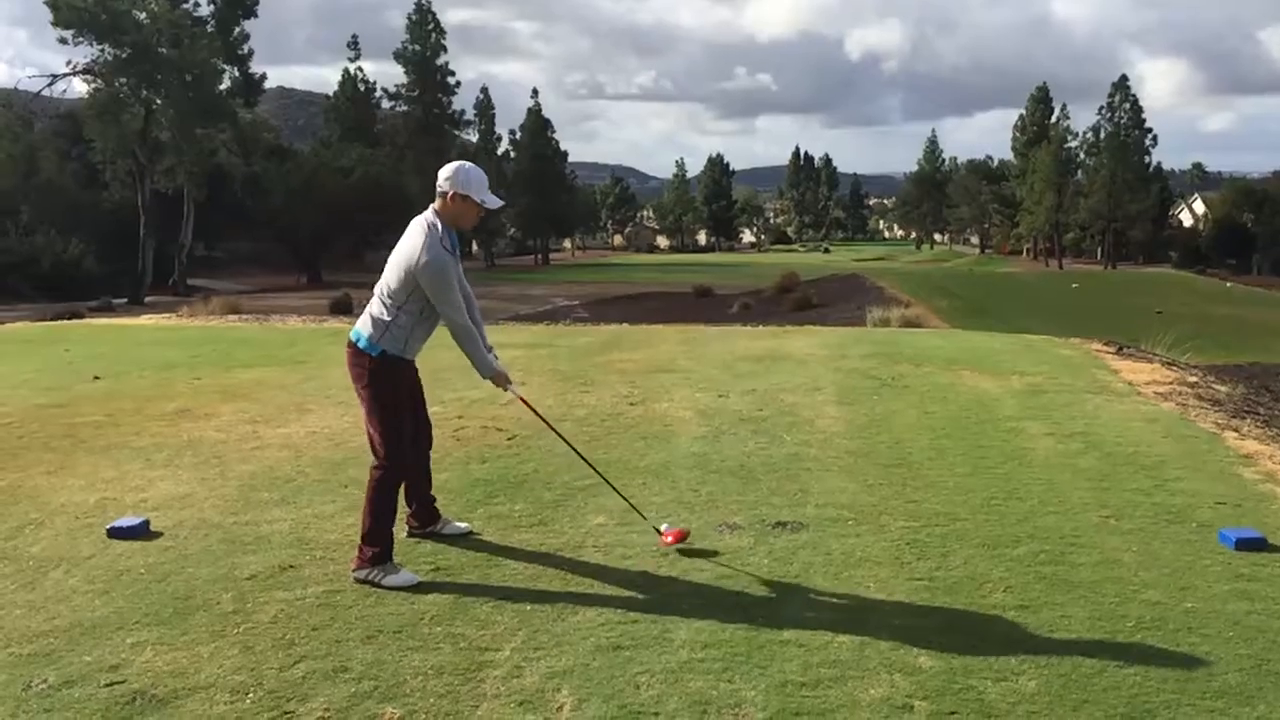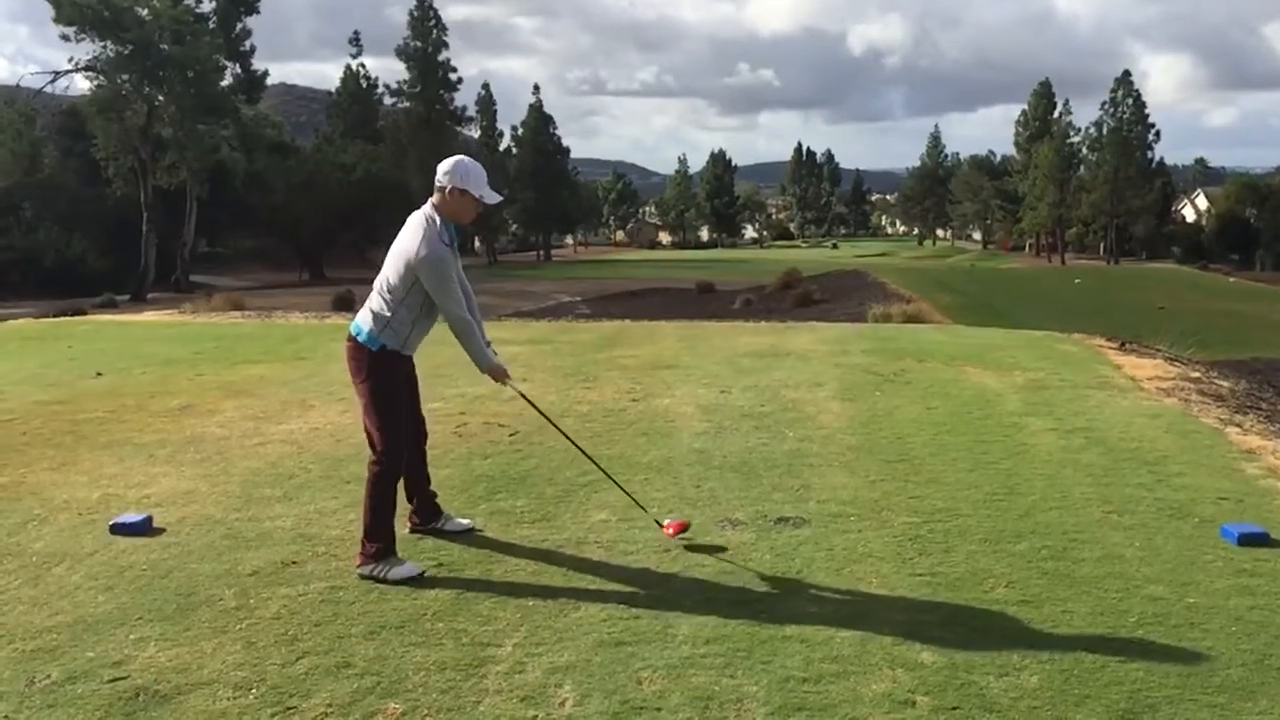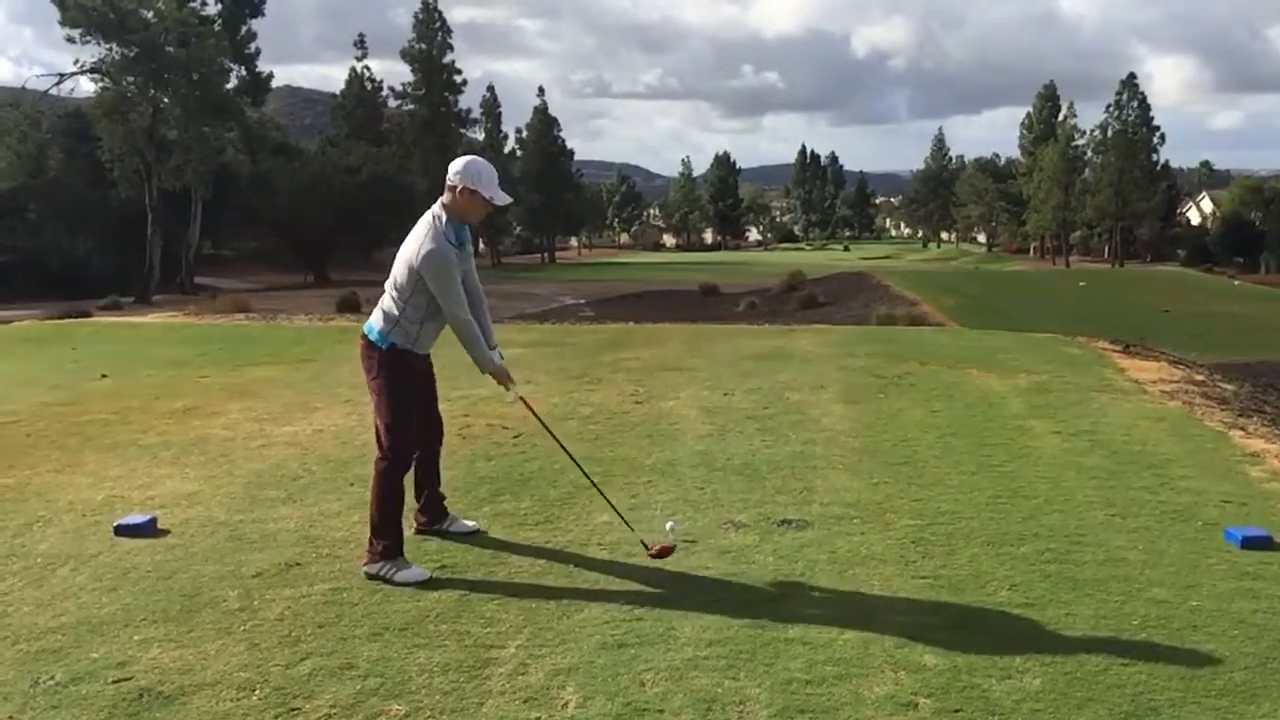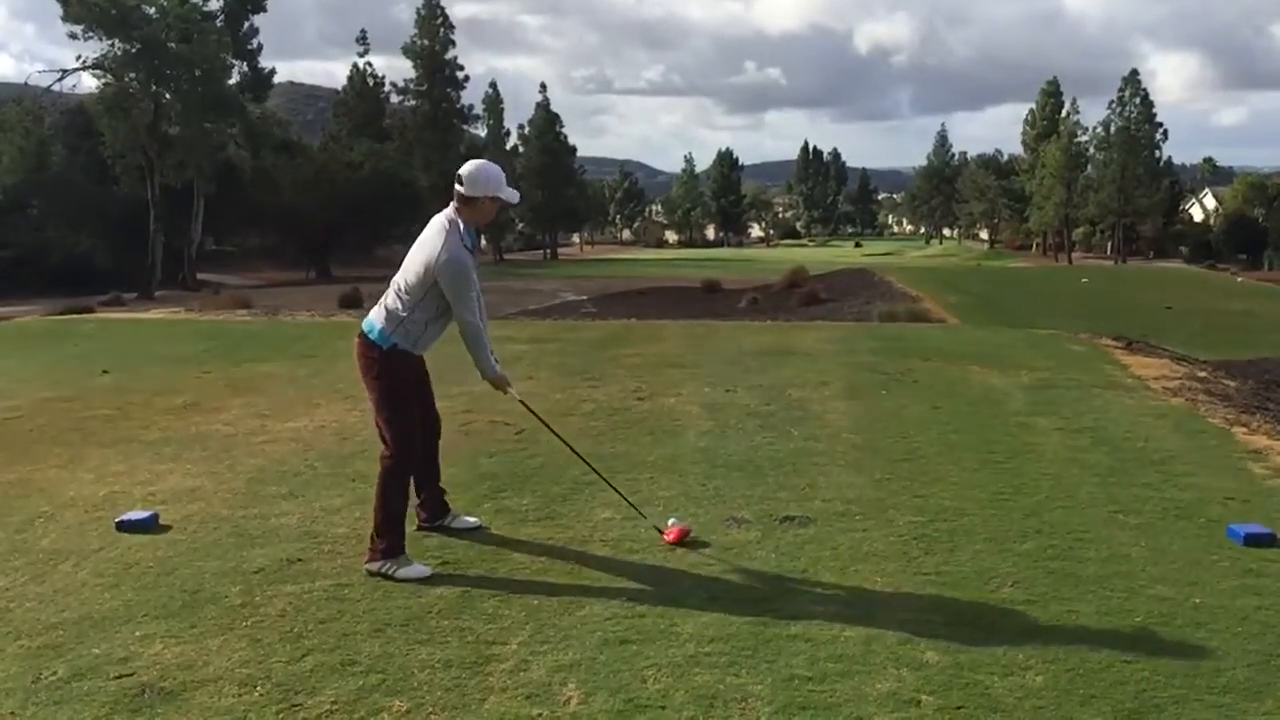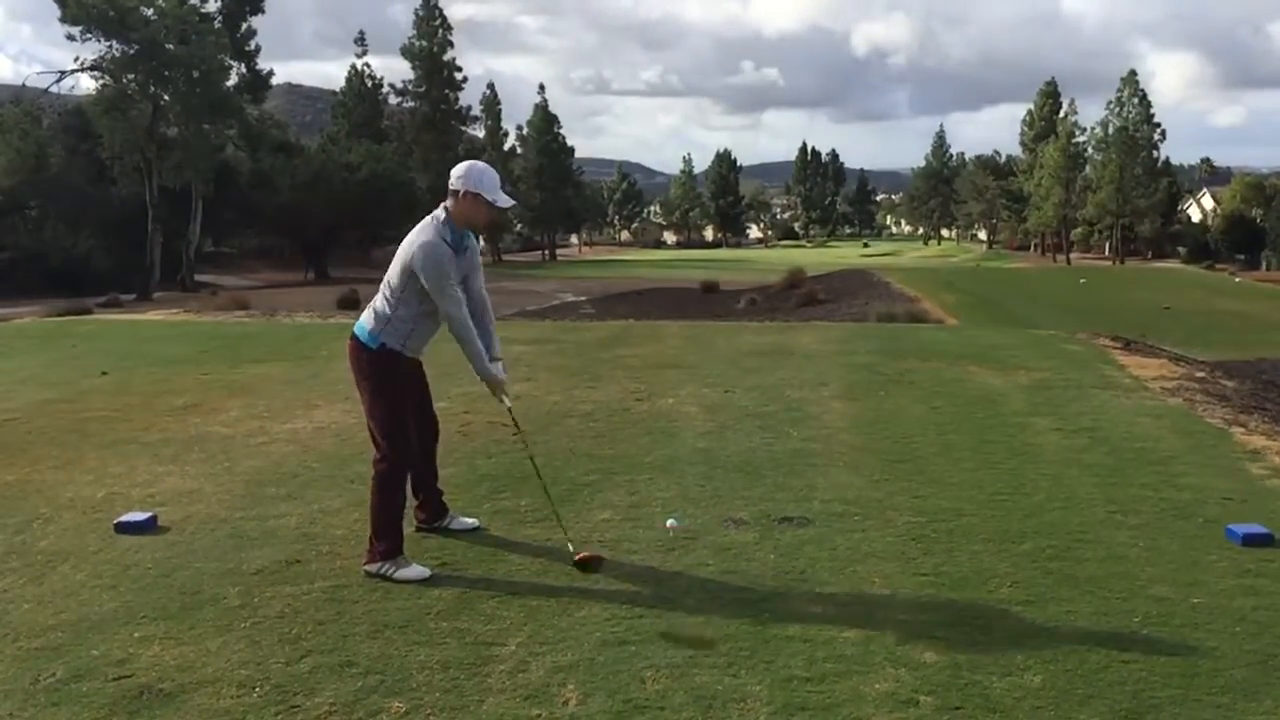
dt=1s
person 1, frame 1
left shoulder: (437, 230)
right shoulder: (431, 253)
left elbow: (464, 297)
right elbow: (457, 320)
left wrist: (488, 353)
right wrist: (488, 369)
left hip: (395, 353)
right hip: (377, 356)
left knee: (418, 439)
right knee: (393, 455)
left ankle: (423, 517)
right ankle: (371, 559)
person 1, frame 2
left shoulder: (436, 226)
right shoulder: (429, 247)
left elbow: (462, 293)
right elbow: (455, 314)
left wrist: (486, 348)
right wrist: (486, 363)
left hip: (393, 348)
right hip: (375, 351)
left knee: (413, 435)
right knee: (390, 450)
left ankle: (425, 514)
right ankle: (375, 555)
person 1, frame 3
left shoulder: (456, 229)
right shoulder: (434, 247)
left elbow: (473, 292)
right elbow: (458, 316)
left wrist: (493, 350)
right wrist: (488, 365)
left hip: (413, 349)
right hip: (389, 350)
left knee: (429, 434)
right knee: (397, 448)
left ankle: (431, 514)
right ankle: (382, 554)
person 1, frame 4
left shoulder: (451, 224)
right shoulder: (452, 254)
left elbow: (474, 304)
right elbow: (468, 321)
left wrist: (489, 358)
right wrist: (490, 370)
left hip: (402, 347)
right hip: (385, 351)
left knee: (428, 429)
right knee: (403, 447)
left ankle: (433, 510)
right ankle: (384, 552)
person 1, frame 5
left shoulder: (465, 242)
right shoulder: (431, 246)
left elbow: (478, 303)
right elbow: (455, 315)
left wrist: (495, 358)
right wrist: (484, 371)
left hip: (403, 351)
right hip: (377, 351)
left knee: (425, 433)
right knee: (396, 451)
left ankle: (431, 512)
right ankle: (382, 554)
